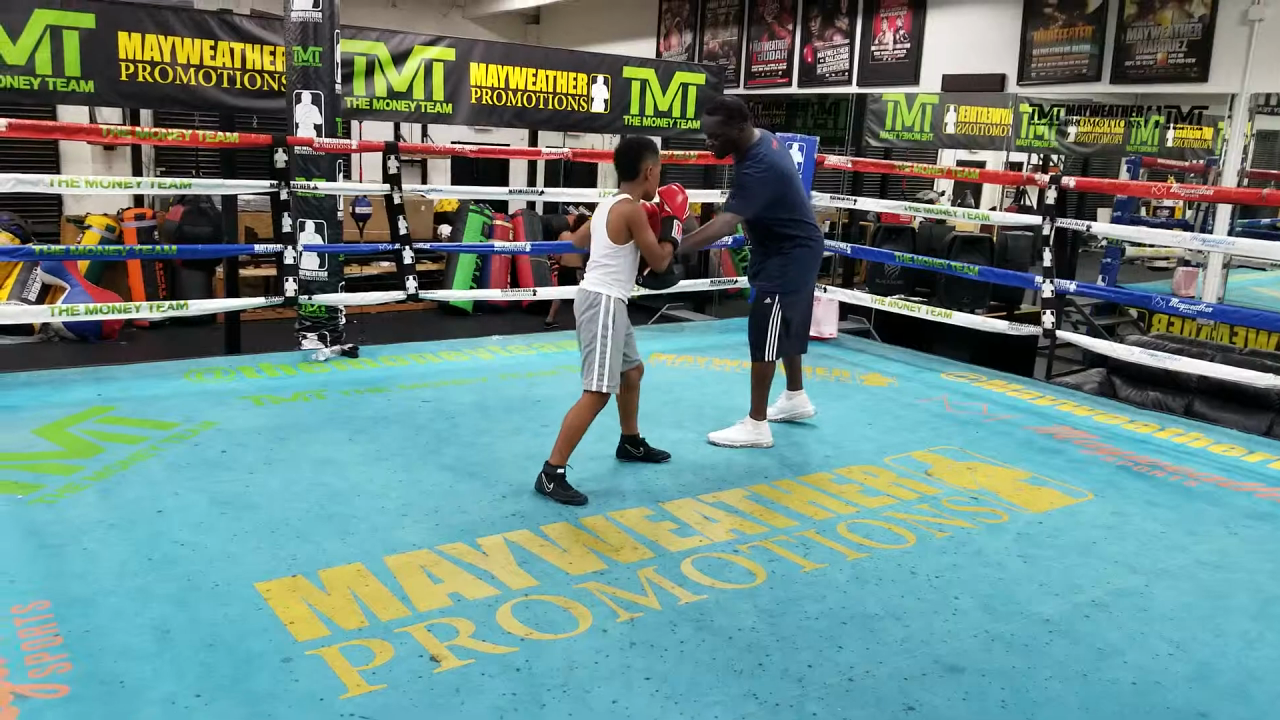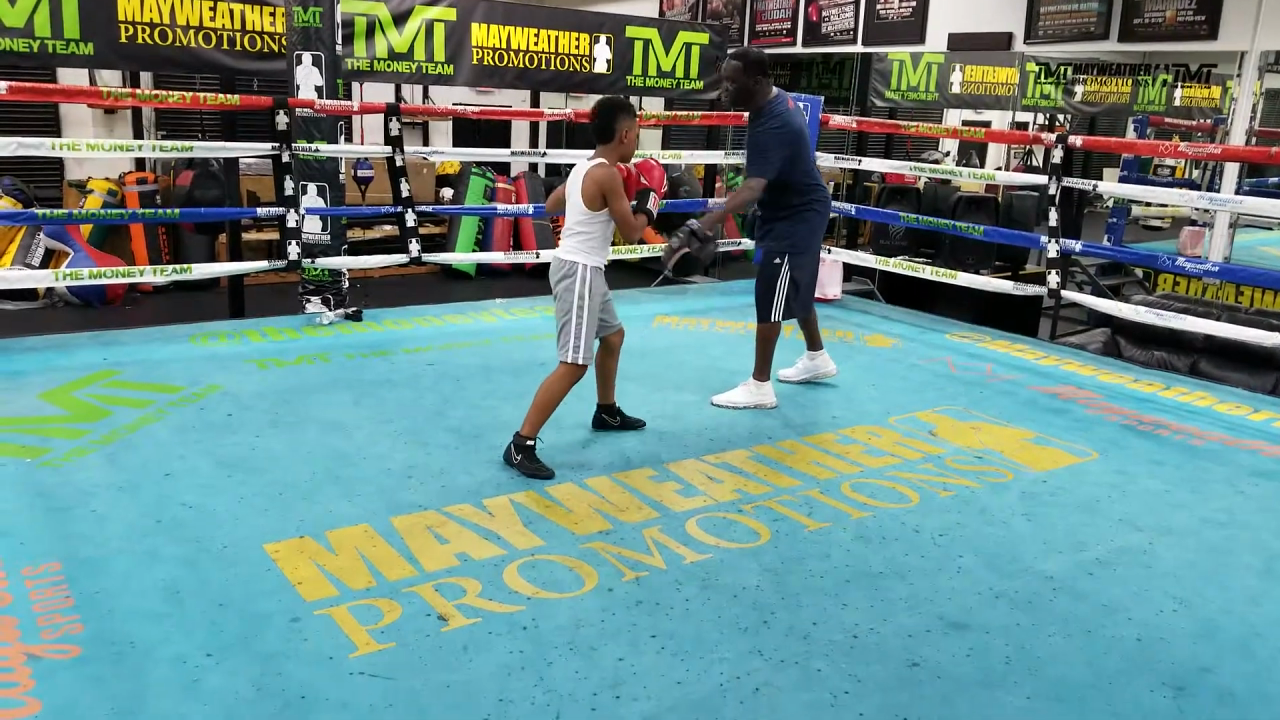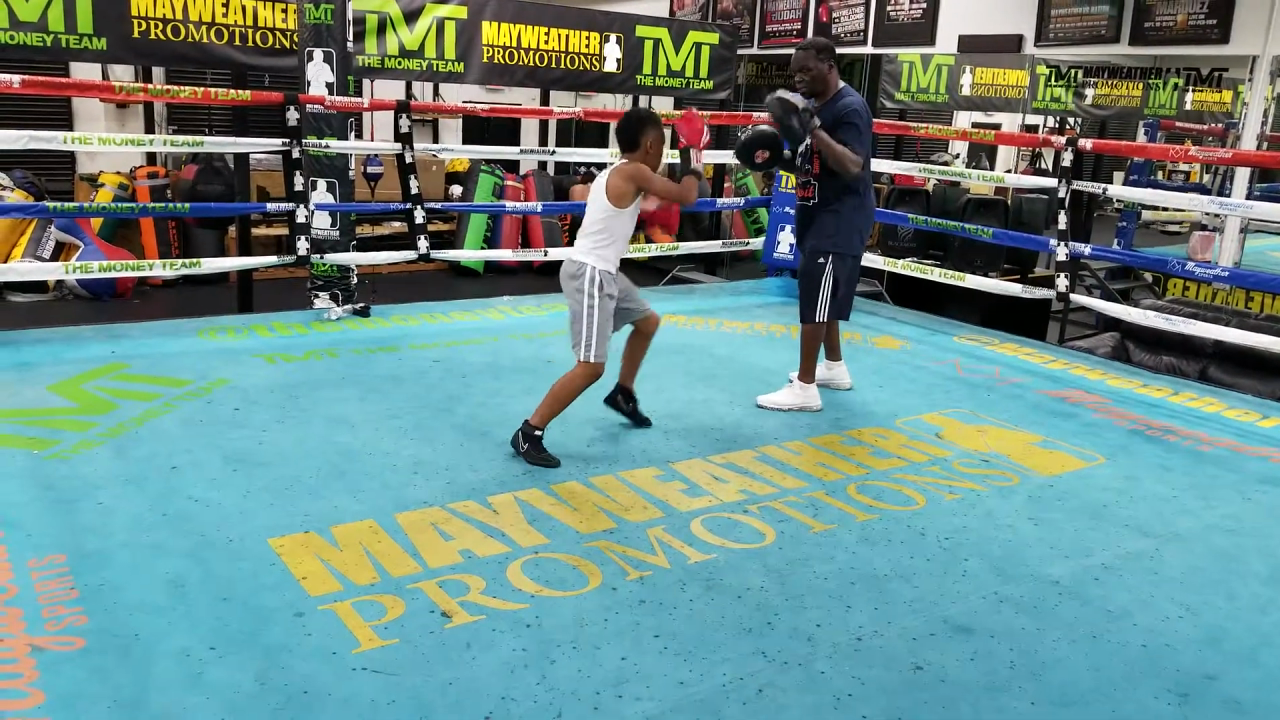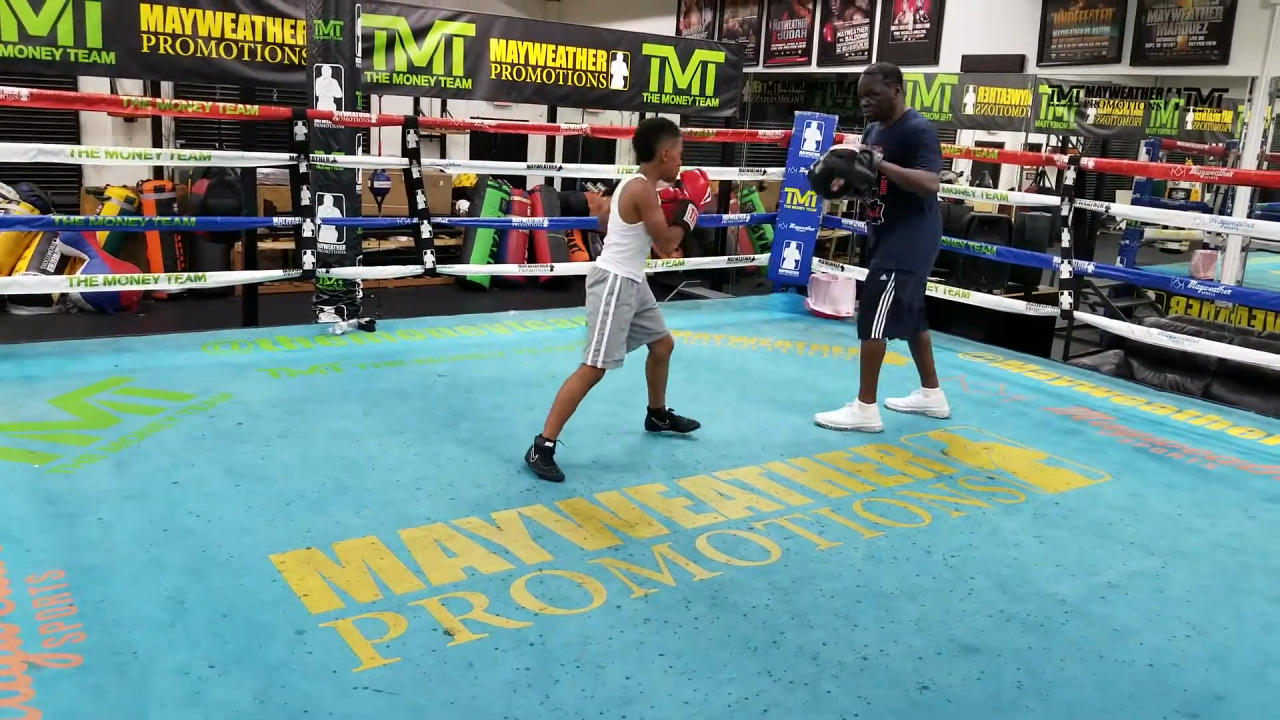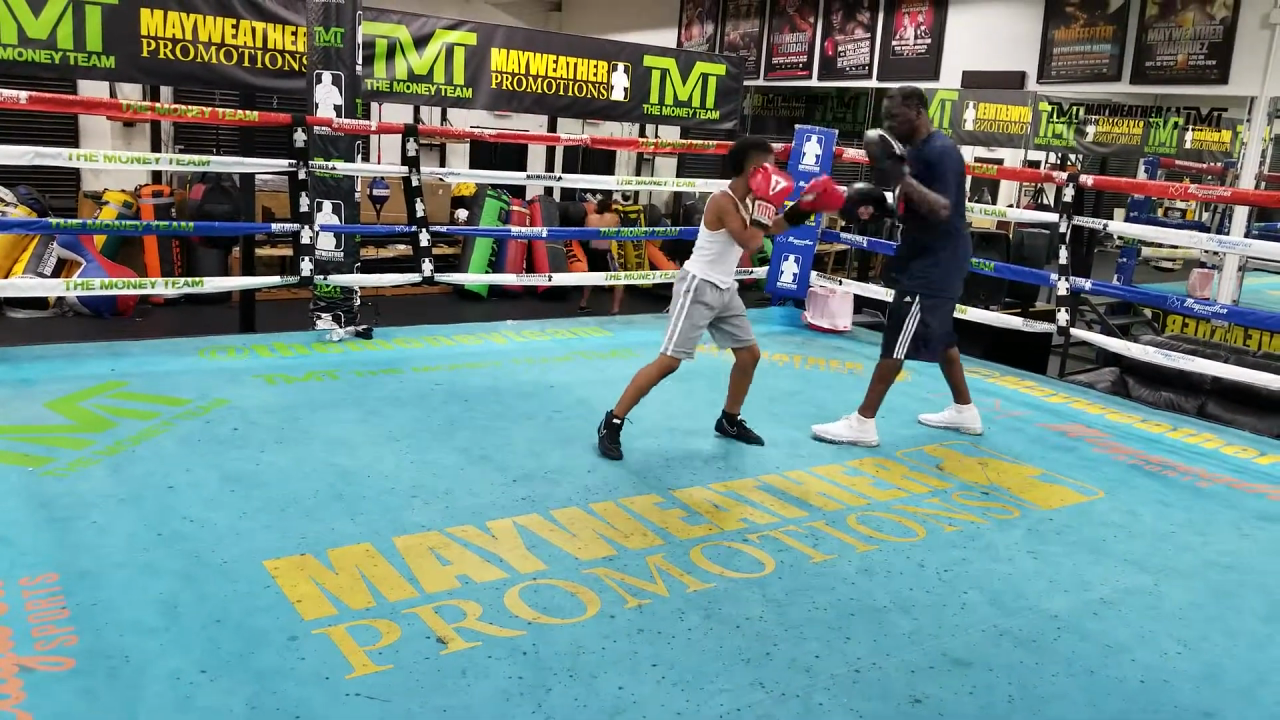
dt=1s
person 1, frame 1
left shoulder: (758, 167)
right shoulder: (763, 140)
left elbow: (724, 224)
left wrist: (676, 248)
left hip: (790, 253)
right hip: (789, 247)
left knee: (764, 334)
right knee: (784, 327)
left ankle: (756, 426)
right ankle: (796, 398)
person 1, frame 2
left shoulder: (773, 125)
right shoulder: (774, 102)
left elbow: (751, 189)
left wrist: (702, 226)
left hip: (796, 217)
right hip: (795, 211)
left knee: (770, 297)
right knee: (794, 290)
left ankle: (760, 386)
right ankle: (817, 358)
person 1, frame 3
left shoulder: (850, 108)
right shoulder: (810, 105)
left elbow: (852, 166)
left wrist: (813, 127)
left hip: (842, 217)
right hip: (816, 215)
left knee: (815, 298)
right knee: (823, 296)
left ankle: (805, 388)
right ankle: (834, 367)
person 1, frame 4
left shoulder: (917, 130)
right shoulder: (875, 130)
left elbow: (929, 184)
right elbow: (871, 183)
left wrist: (878, 164)
left hip: (910, 238)
right hip: (889, 236)
left knee: (873, 317)
right knee: (910, 315)
left ankle: (865, 409)
right ankle: (931, 395)
person 1, frame 5
left shoulder: (940, 152)
right shoulder: (913, 150)
left elbow: (942, 210)
left wrist: (903, 178)
left hip: (938, 259)
right hip: (928, 258)
left knee: (897, 339)
right knee: (938, 334)
left ankle: (862, 422)
right ankle: (964, 410)
person 2, frame 1
left shoulder: (609, 204)
right shoulder: (632, 209)
left elbow: (578, 240)
right elbow: (659, 263)
right wrist: (673, 222)
left hip: (606, 300)
right hip: (604, 302)
left knee: (633, 372)
right knee: (598, 392)
left ankle: (631, 443)
right ankle: (551, 474)
person 2, frame 2
left shoulder: (583, 168)
right shoulder: (607, 175)
left elbow: (551, 207)
right elbow: (632, 233)
right wrist: (649, 198)
left hip: (584, 269)
right hip: (580, 272)
left knee: (613, 336)
right knee: (574, 364)
left ankle: (607, 412)
right ankle: (521, 445)
person 2, frame 3
left shoulder: (613, 174)
right shoulder: (635, 173)
right elbow: (686, 197)
left wrist: (647, 210)
right wrist: (693, 149)
left hip: (603, 271)
right hip: (590, 273)
left knee: (648, 322)
right knee: (591, 366)
left ankle: (622, 394)
right ankle: (529, 433)
person 2, frame 4
left shoulder: (634, 184)
right shoulder: (643, 190)
left elbow: (605, 221)
right elbow: (666, 245)
right wrist: (690, 206)
left hip: (631, 282)
right hip: (615, 283)
left knee: (663, 345)
right knee: (593, 368)
left ankle: (658, 415)
right ankle: (542, 447)
person 2, frame 5
left shoulder: (747, 198)
right shoulder: (723, 201)
left elbow: (772, 227)
right elbow: (751, 243)
left wrist: (807, 205)
right wrist: (768, 203)
left hip: (724, 289)
right hip: (699, 286)
left knee: (749, 354)
right knee: (668, 360)
left ankle: (730, 420)
right ankle: (612, 424)
